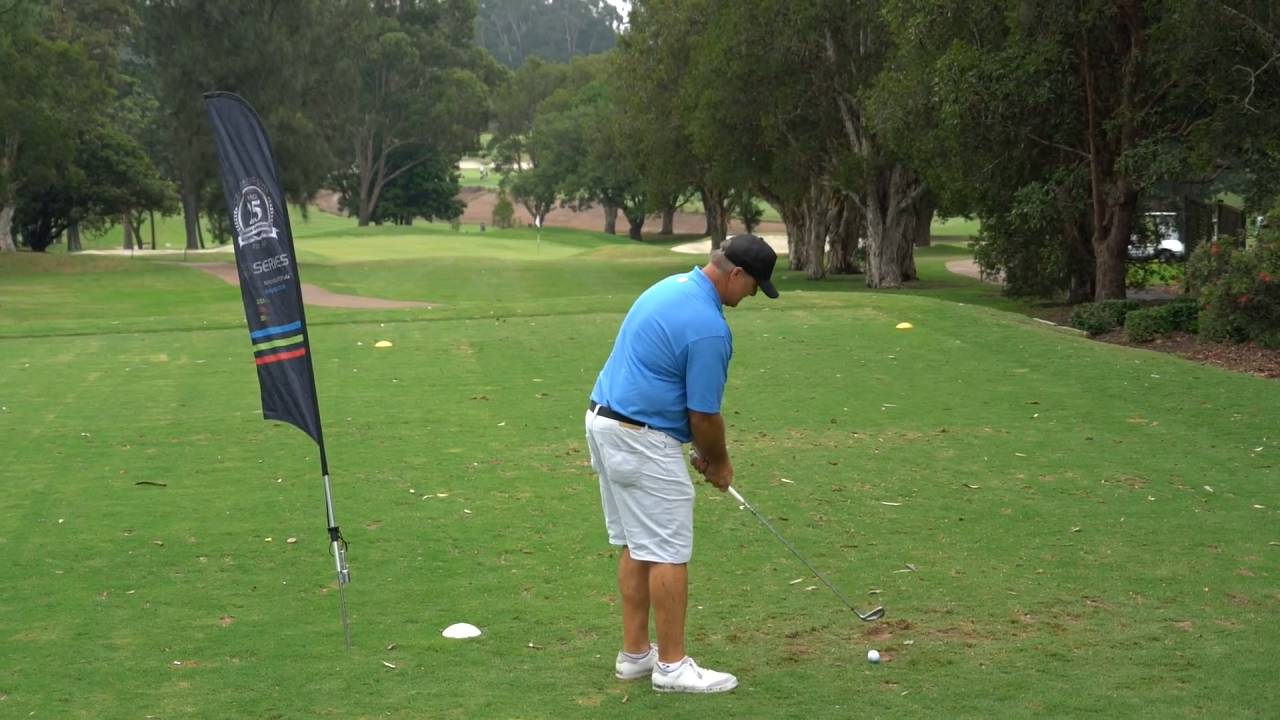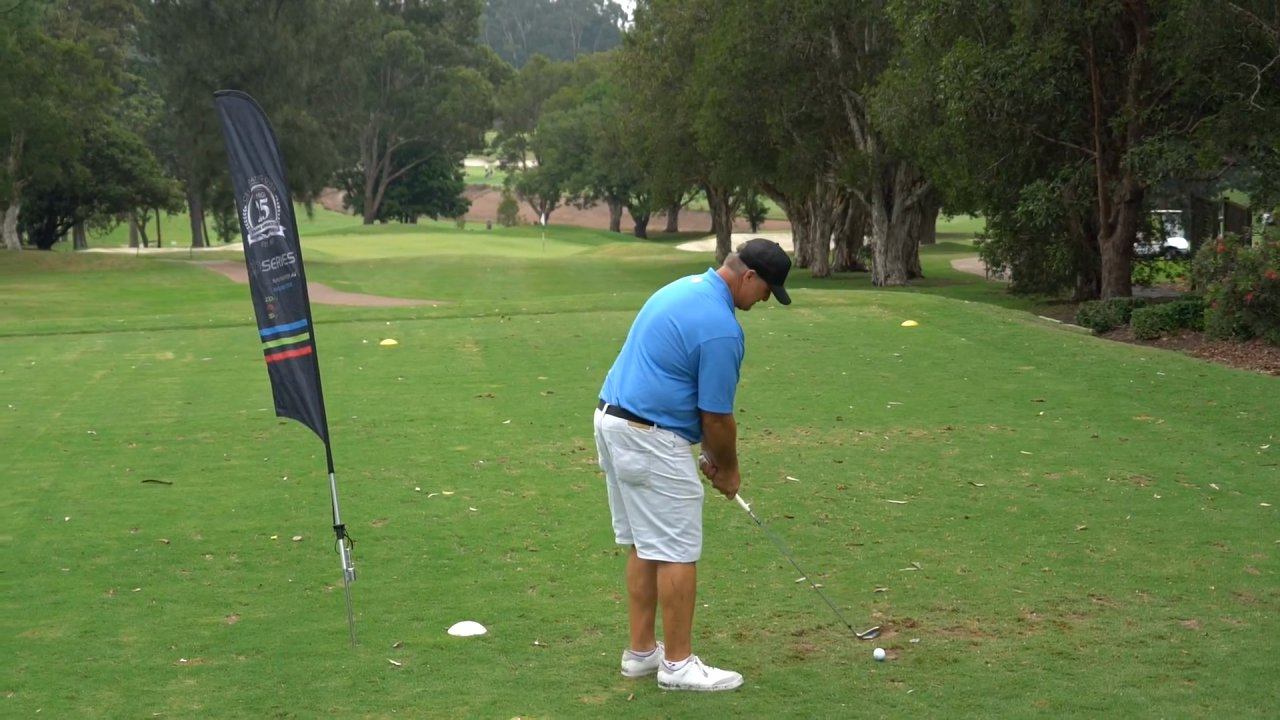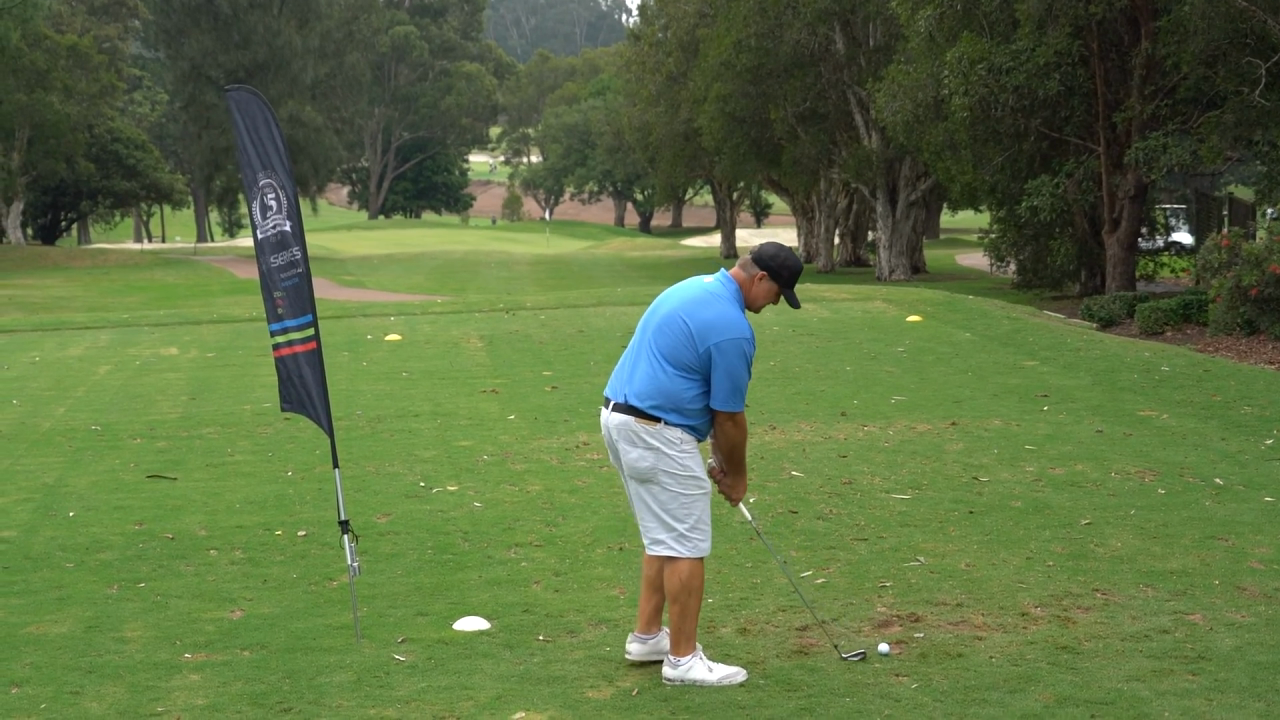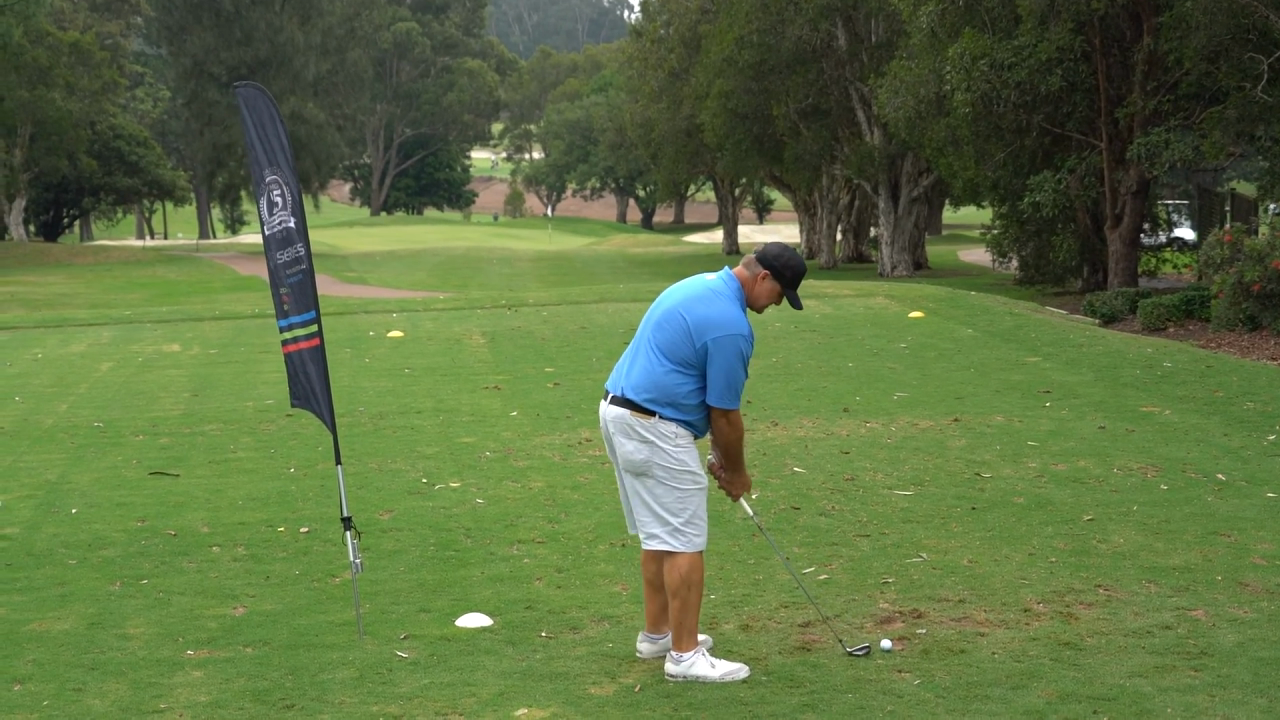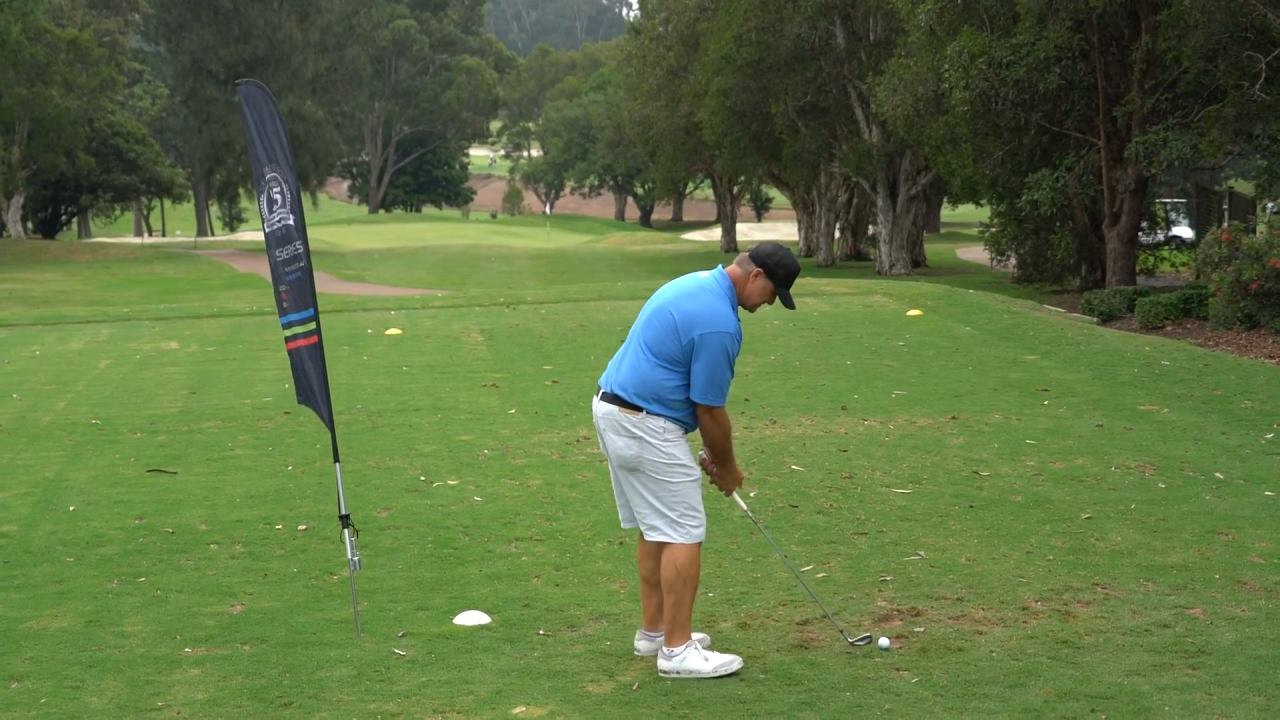
dt=0.2s
person 1, frame 1
left shoulder: (676, 286)
right shoulder: (708, 326)
right elbow: (703, 415)
left wrist: (702, 451)
right wrist: (719, 462)
left hip: (607, 421)
right hip: (642, 437)
left knee: (637, 545)
right knee: (667, 551)
left ankle: (636, 652)
right ankle: (672, 664)
person 1, frame 2
left shoulder: (687, 288)
right shoulder: (720, 327)
right elbow: (716, 416)
left wrist: (711, 455)
right wrist: (728, 469)
left hip: (615, 420)
right hip: (650, 436)
left knee: (645, 544)
right knee: (676, 551)
left ankle: (642, 650)
right ankle: (677, 663)
person 1, frame 3
left shoulder: (696, 288)
right shoulder: (732, 328)
right elbow: (730, 416)
left wrist: (719, 457)
right wrist: (737, 475)
left hip: (621, 417)
right hip: (656, 433)
left knee: (664, 538)
right knee: (685, 546)
left ankle: (646, 635)
right ankle: (682, 658)
person 1, frame 4
left shoulder: (702, 287)
right shoulder: (730, 325)
right elbow: (725, 414)
left wrist: (719, 454)
right wrist: (736, 472)
left hip: (621, 412)
right hip: (653, 427)
left knee: (659, 534)
right knee: (683, 541)
left ankle: (657, 632)
right ankle: (685, 654)
person 1, frame 5
left shoulder: (699, 285)
right shoulder: (718, 322)
right elbow: (710, 410)
left wrist: (714, 453)
right wrist: (727, 467)
left hip: (617, 410)
right hip: (644, 422)
left knee: (655, 528)
right knee: (683, 533)
left ankle: (655, 630)
right ankle: (677, 649)
